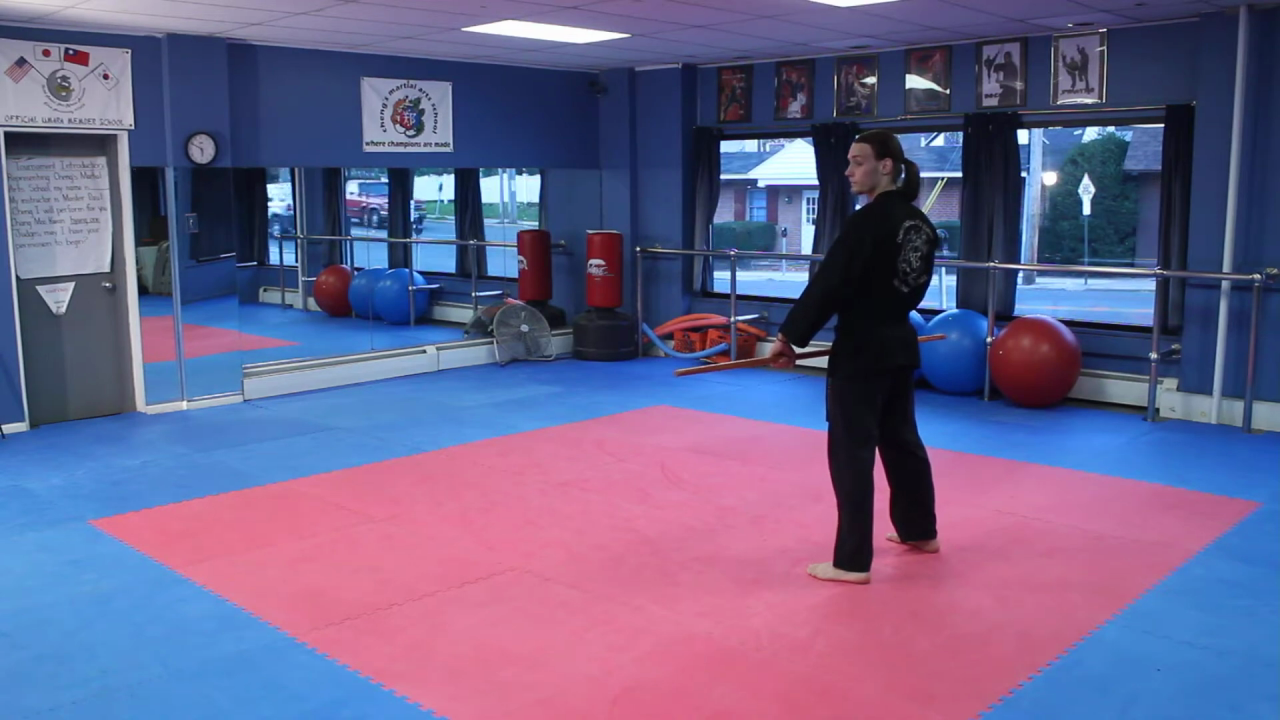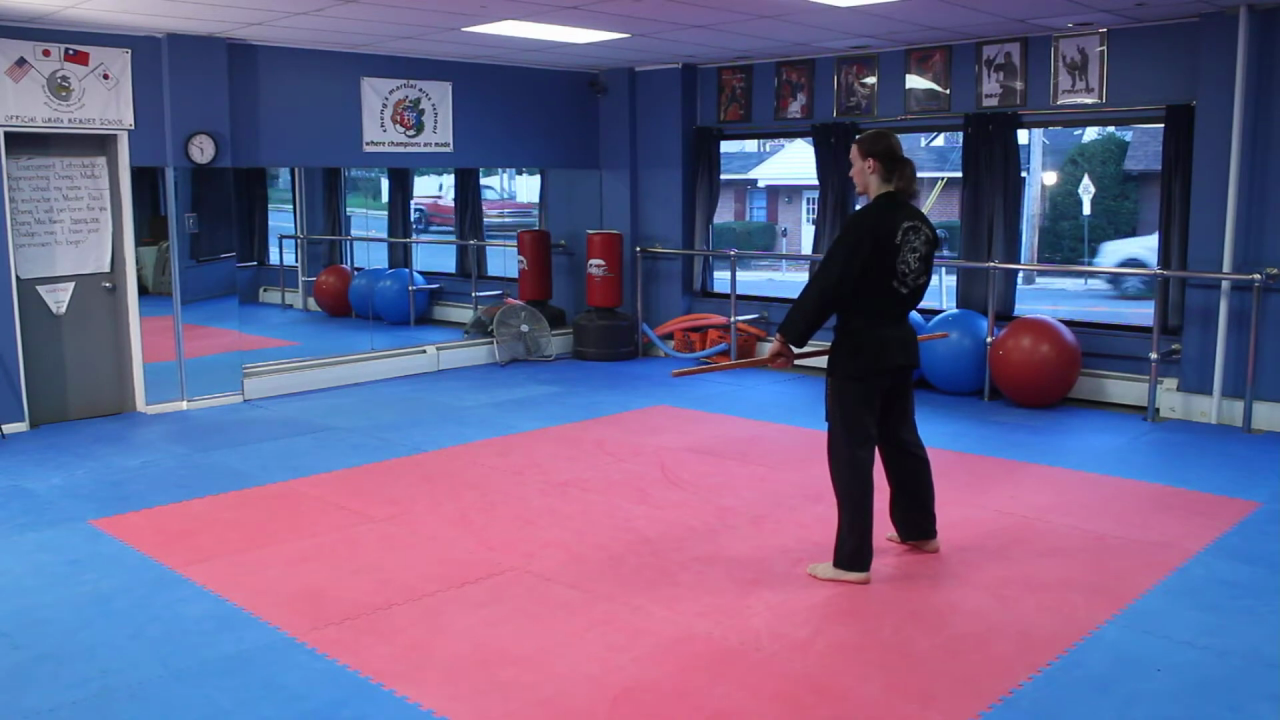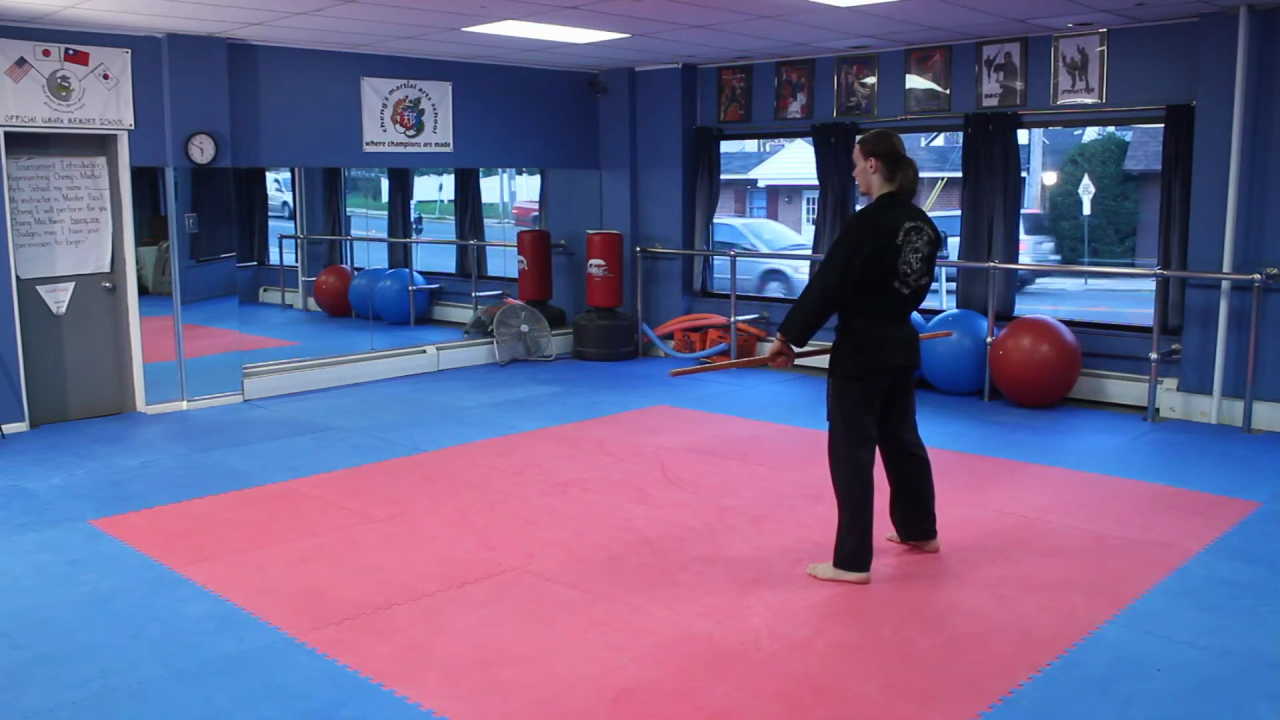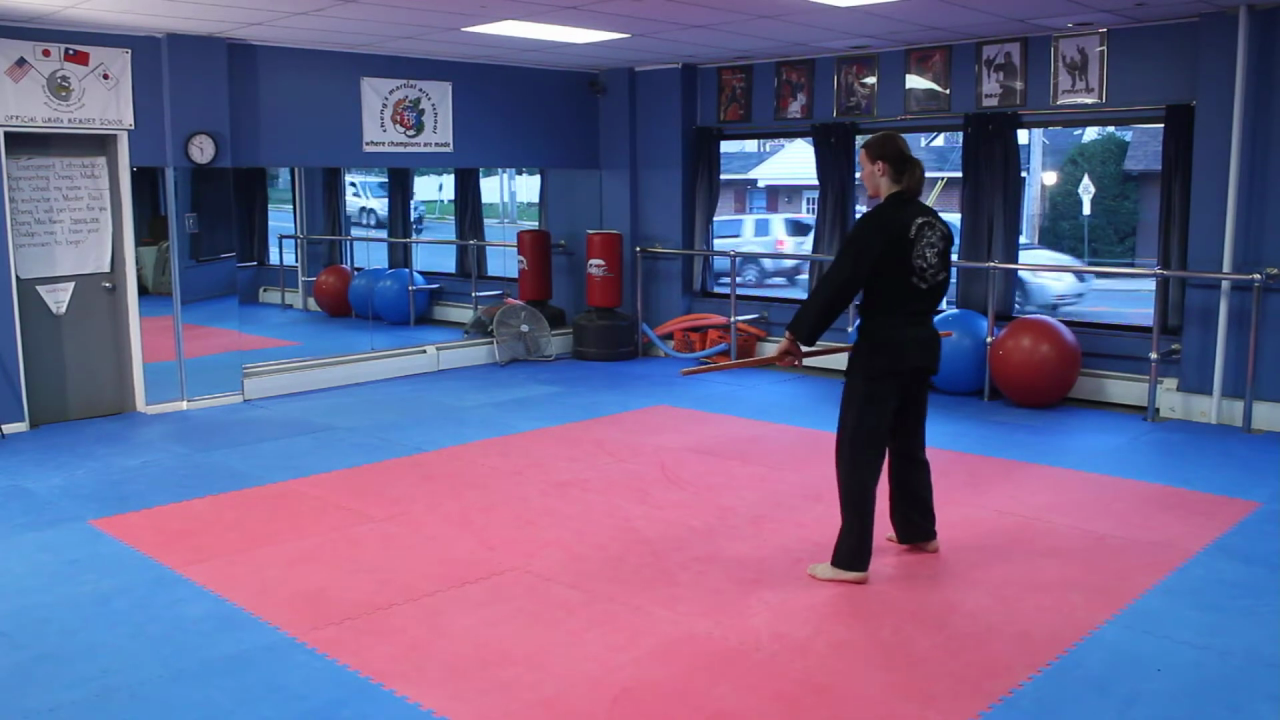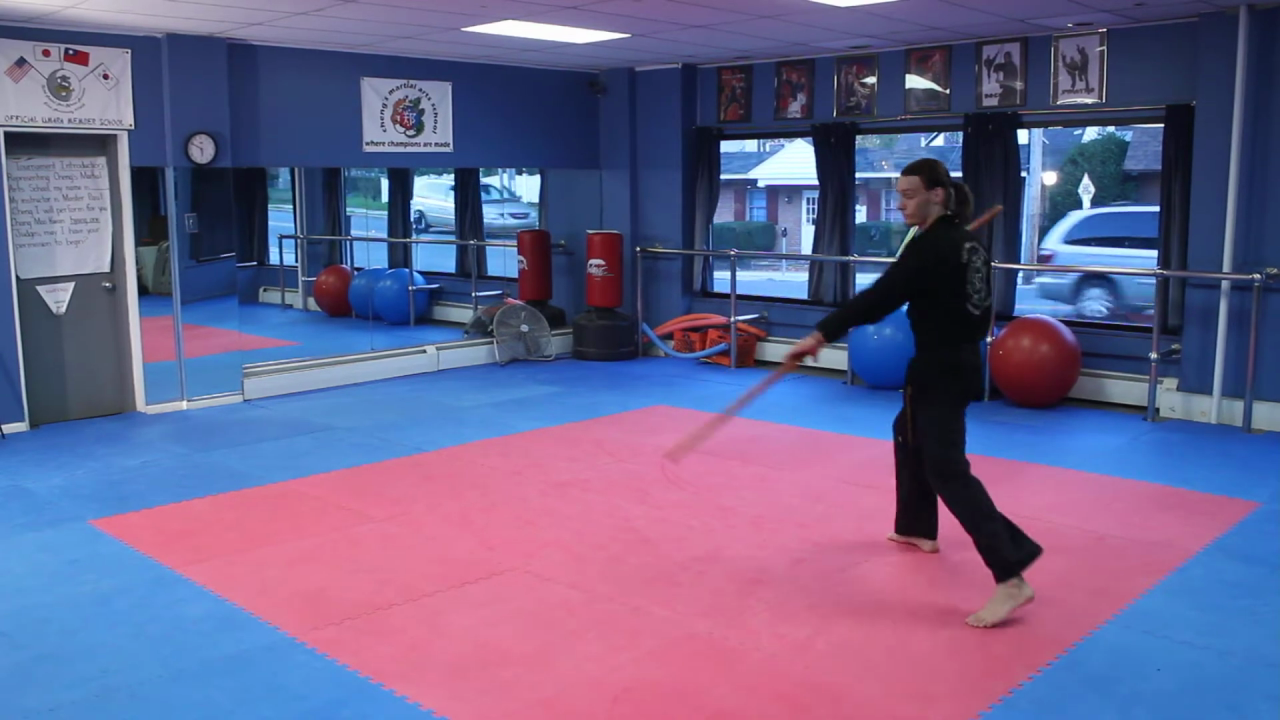
dt=0.5s
person 1, frame 1
left shoulder: (867, 221)
right shoulder: (919, 223)
left elbow: (827, 286)
left wrist: (788, 337)
left hip: (861, 350)
right hip: (899, 344)
left knee: (852, 452)
right knee: (901, 438)
left ankle: (853, 562)
right ankle: (920, 530)
person 1, frame 2
left shoulder: (866, 223)
right shoulder: (919, 223)
left elbow: (826, 285)
left wrist: (787, 337)
left hip: (860, 350)
right hip: (899, 345)
left knee: (852, 451)
right knee: (902, 438)
left ankle: (853, 561)
right ankle: (920, 530)
person 1, frame 3
left shoulder: (866, 223)
right shoulder: (922, 224)
left elbow: (826, 285)
left wrist: (787, 337)
left hip: (861, 349)
right hip: (900, 345)
left knee: (852, 451)
right knee: (902, 438)
left ankle: (853, 562)
right ankle: (921, 531)
person 1, frame 4
left shoulder: (879, 222)
right shoulder: (933, 221)
left elbow: (838, 283)
left wrist: (796, 335)
left hip: (883, 348)
right hip: (921, 344)
left knee: (859, 450)
right knee: (908, 443)
left ankle: (850, 560)
right ankle: (918, 531)
person 1, frame 5
left shoulder: (933, 246)
right shoulder: (966, 242)
left elbow: (883, 294)
left wrist: (822, 333)
left hip: (946, 369)
right hip: (951, 362)
left knee: (949, 470)
right knee: (910, 439)
left ankle: (1012, 578)
right ankle: (918, 528)
